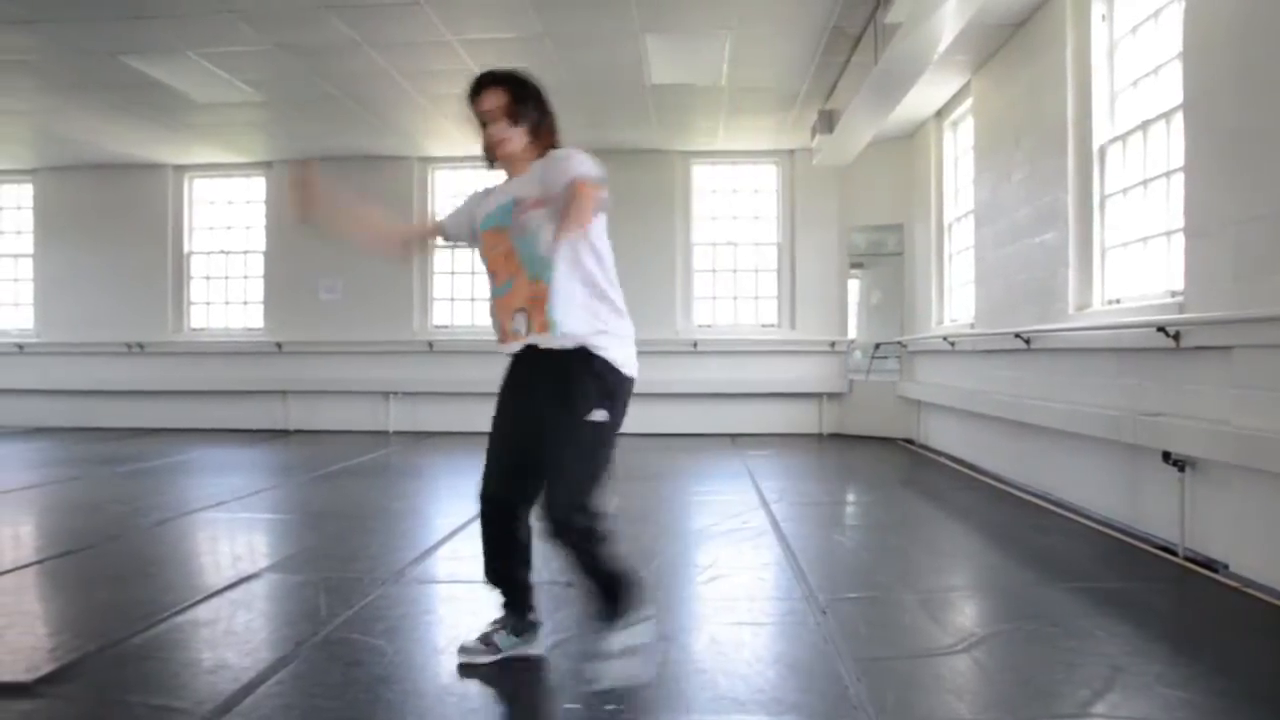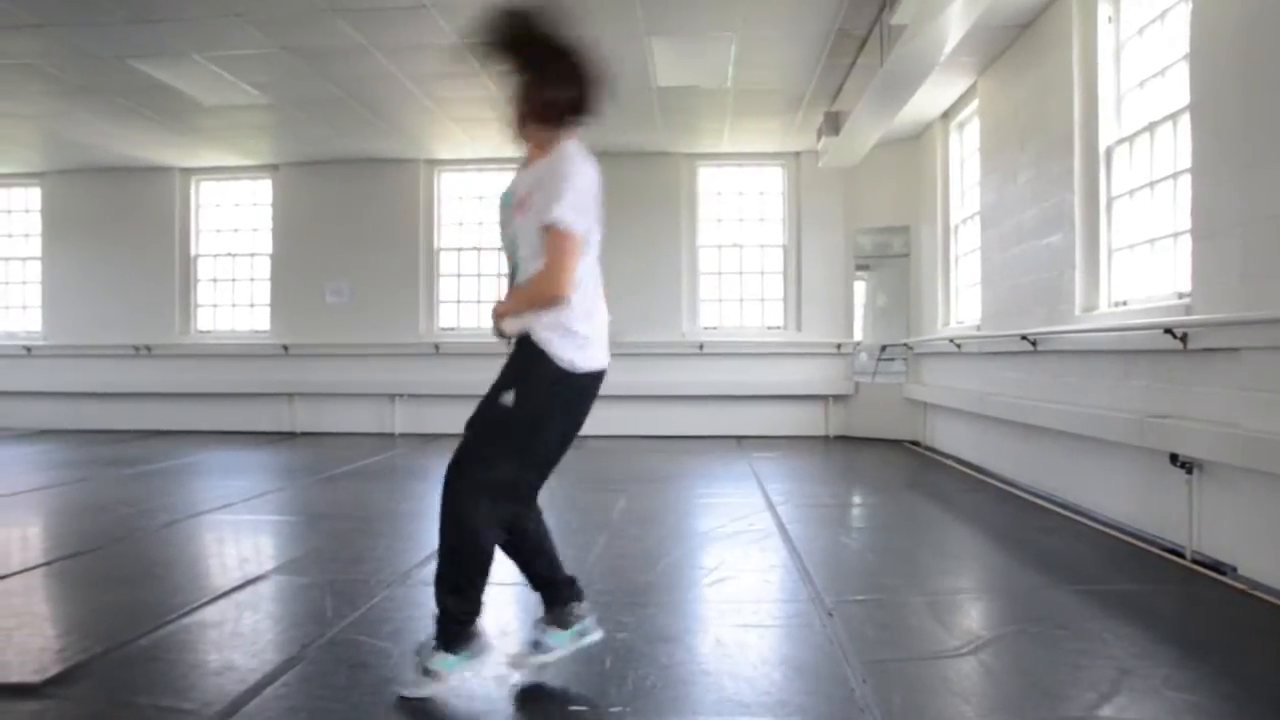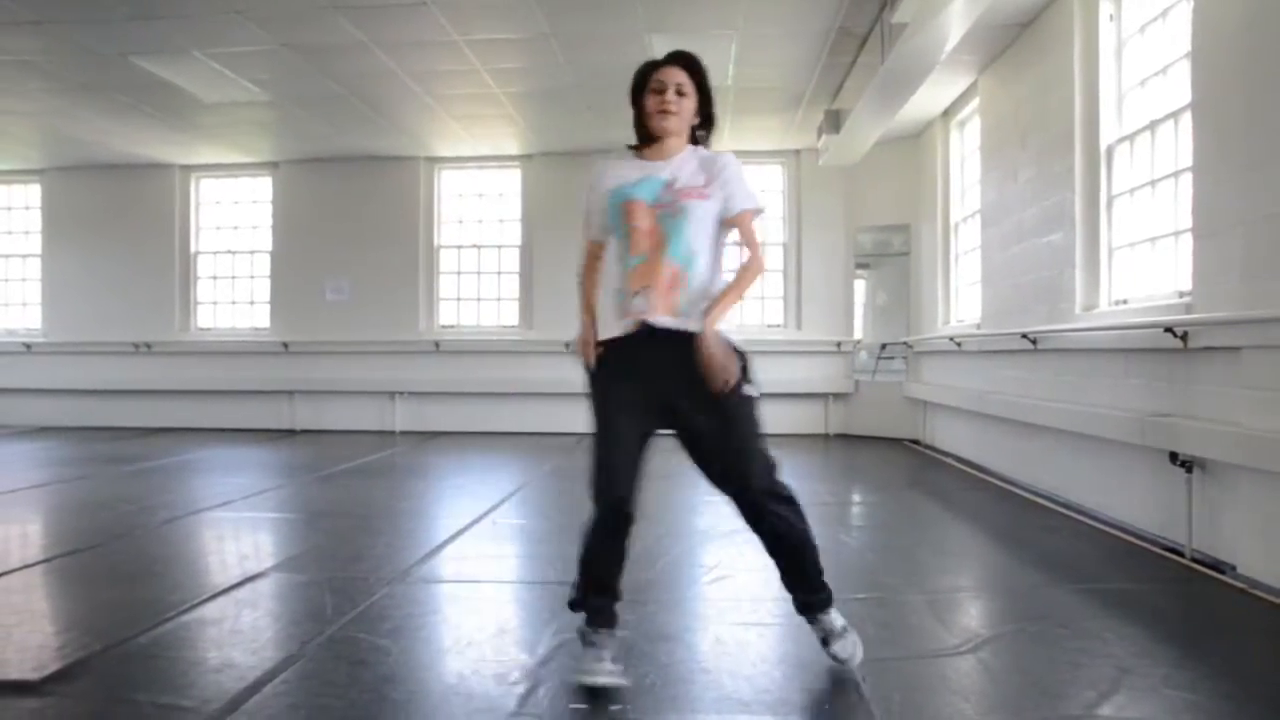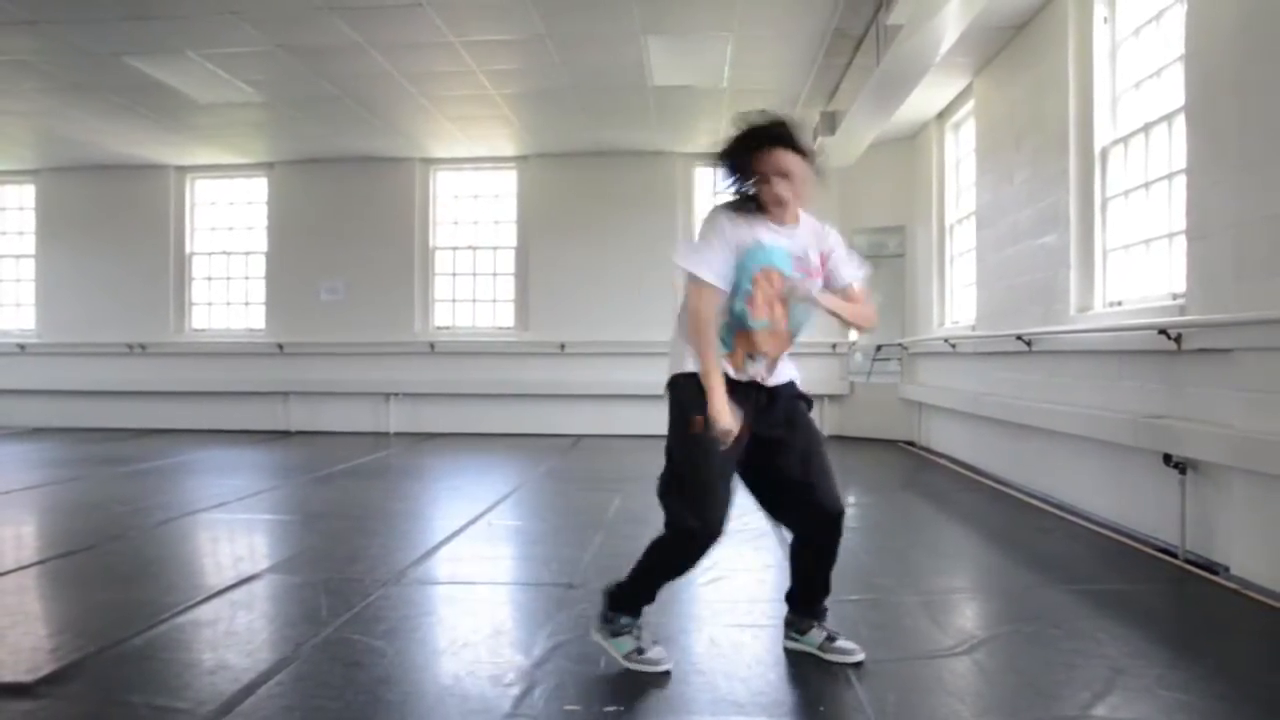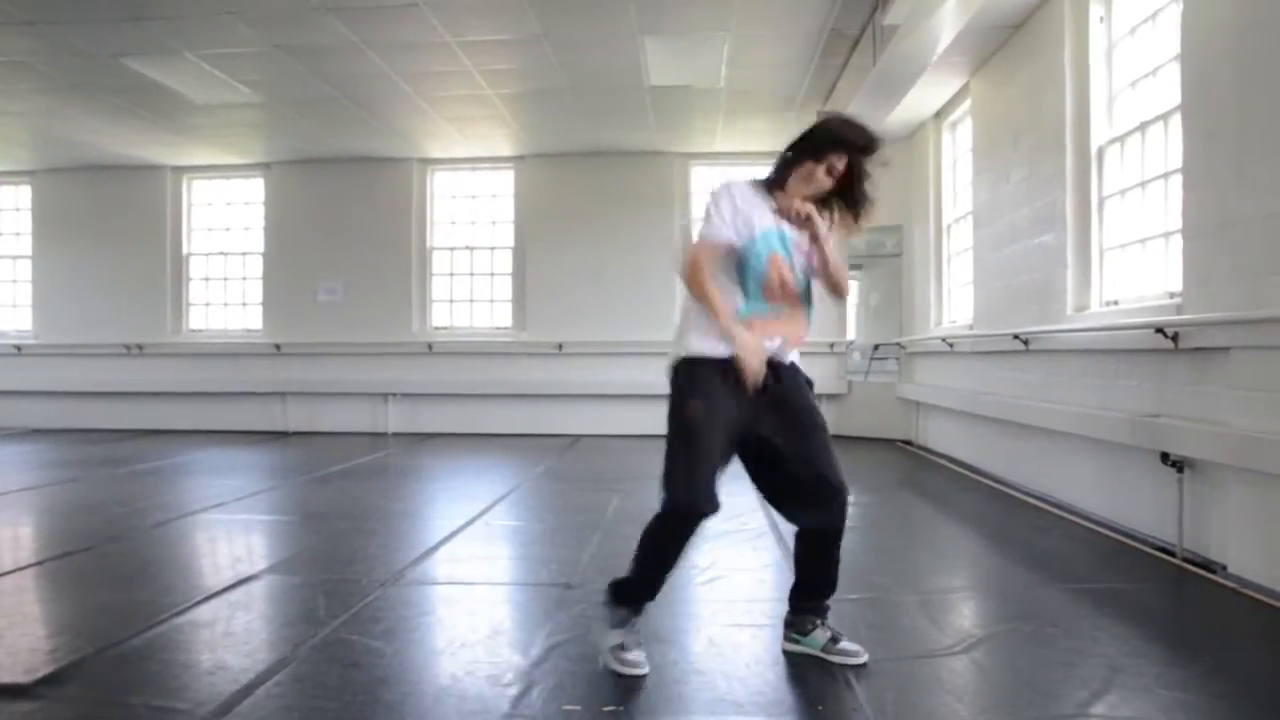
dt=0.5s
person 1, frame 1
left shoulder: (566, 167)
right shoulder: (484, 204)
left elbow: (586, 196)
right elbow: (405, 239)
left wrist: (570, 226)
right wrist: (329, 209)
left hip: (593, 359)
right hip: (531, 365)
left knee: (566, 505)
right knee: (502, 500)
left ankle: (625, 608)
right ankle: (520, 619)
person 1, frame 2
left shoulder: (568, 170)
right shoulder: (541, 167)
left elbow: (556, 286)
left wrist: (508, 308)
left hip: (557, 355)
right hip: (554, 351)
left knee: (470, 486)
right knee: (505, 489)
left ankle: (455, 640)
right ankle: (563, 613)
person 1, frame 3
left shoulder: (716, 168)
right shoulder: (611, 174)
left elbow: (754, 256)
right elbow: (594, 256)
left wrist: (712, 323)
right wrist: (589, 323)
left hip: (705, 348)
right hip: (624, 350)
left knee: (754, 483)
right knee: (613, 494)
left ankle: (820, 609)
right ankle: (598, 628)
person 1, frame 4
left shoulder: (820, 236)
right shoulder: (727, 224)
left elbow: (866, 313)
right elbow: (696, 313)
left wrist: (832, 302)
right wrist: (716, 396)
left hip: (775, 391)
right hip: (704, 388)
left knee: (822, 510)
right knee: (700, 521)
left ankle: (803, 620)
right ankle: (622, 615)
person 1, frame 5
left shoulder: (816, 225)
right shoulder: (739, 196)
left elbow: (838, 288)
right elbow: (696, 268)
left wrist: (815, 227)
right wrist: (738, 340)
left hip: (777, 374)
right hip: (710, 368)
left knee: (827, 494)
right knee: (690, 498)
left ankle: (805, 621)
right ankle: (623, 610)
